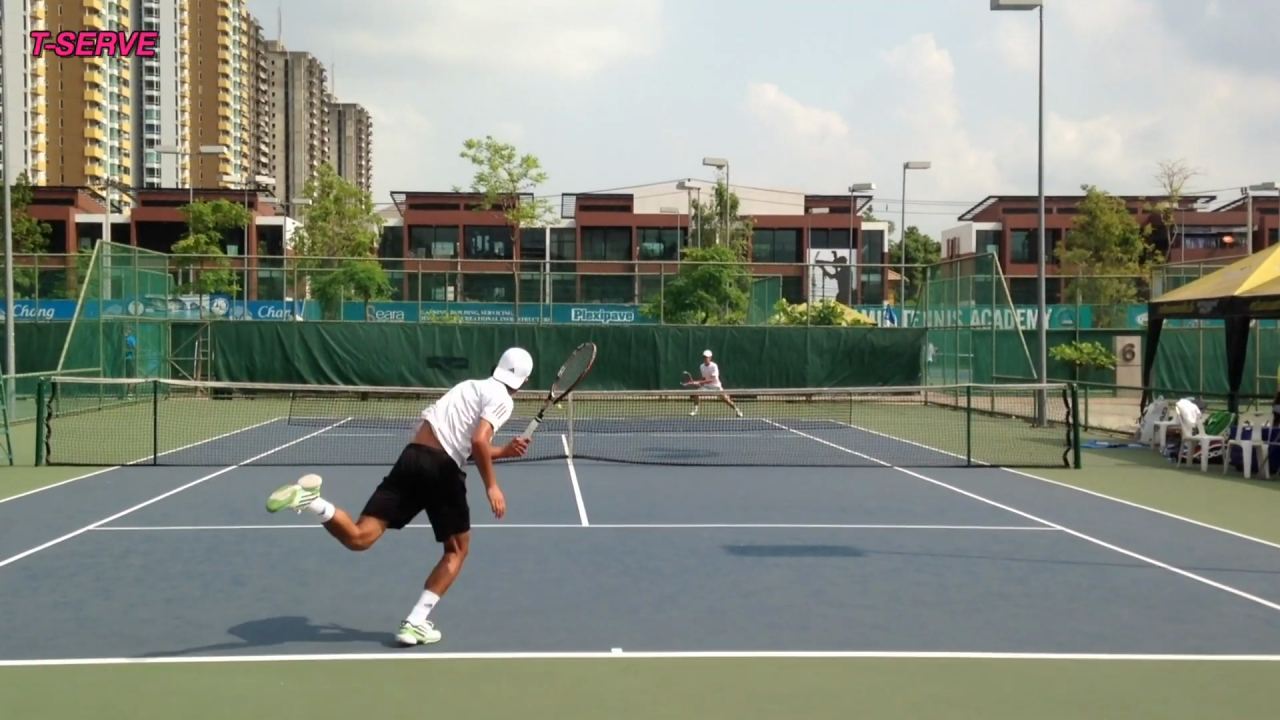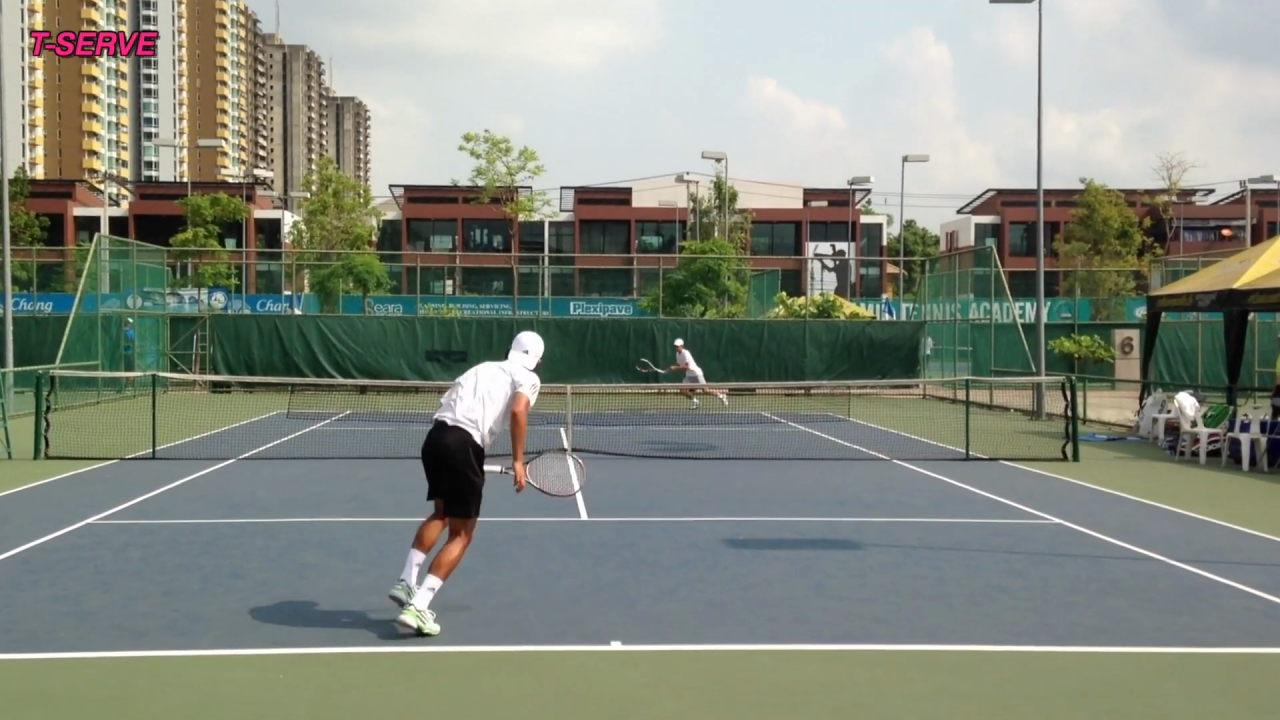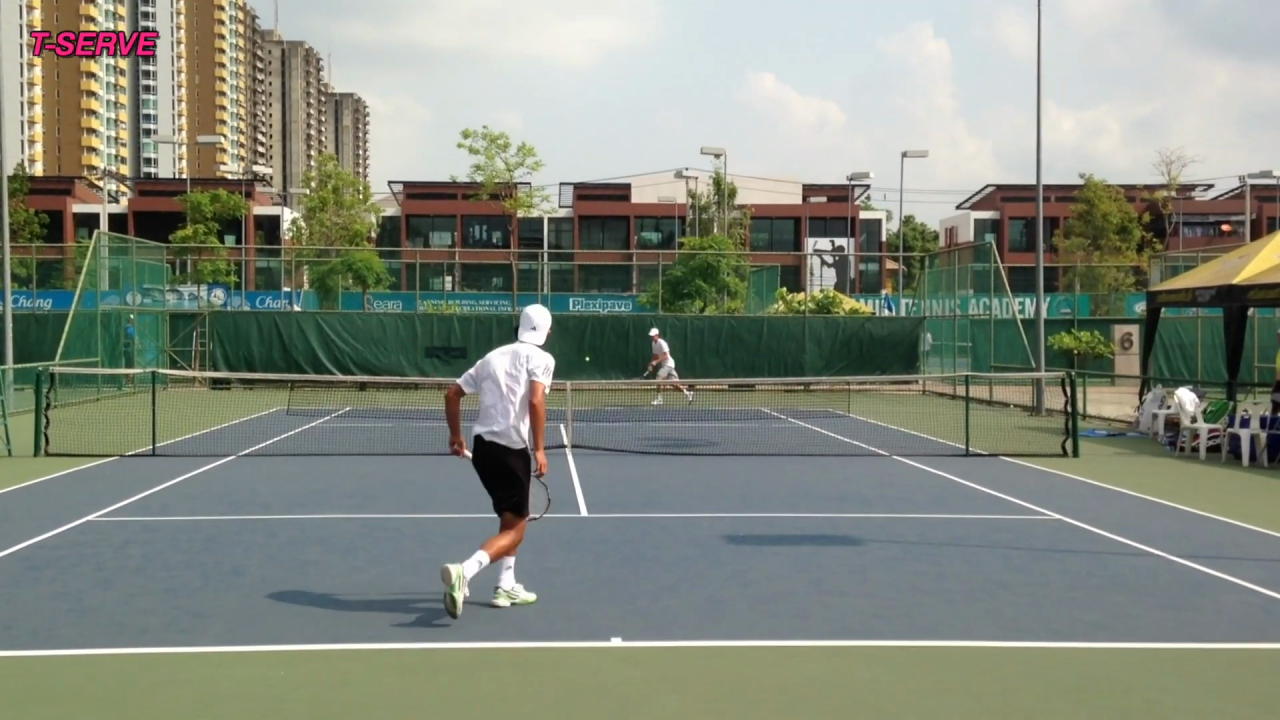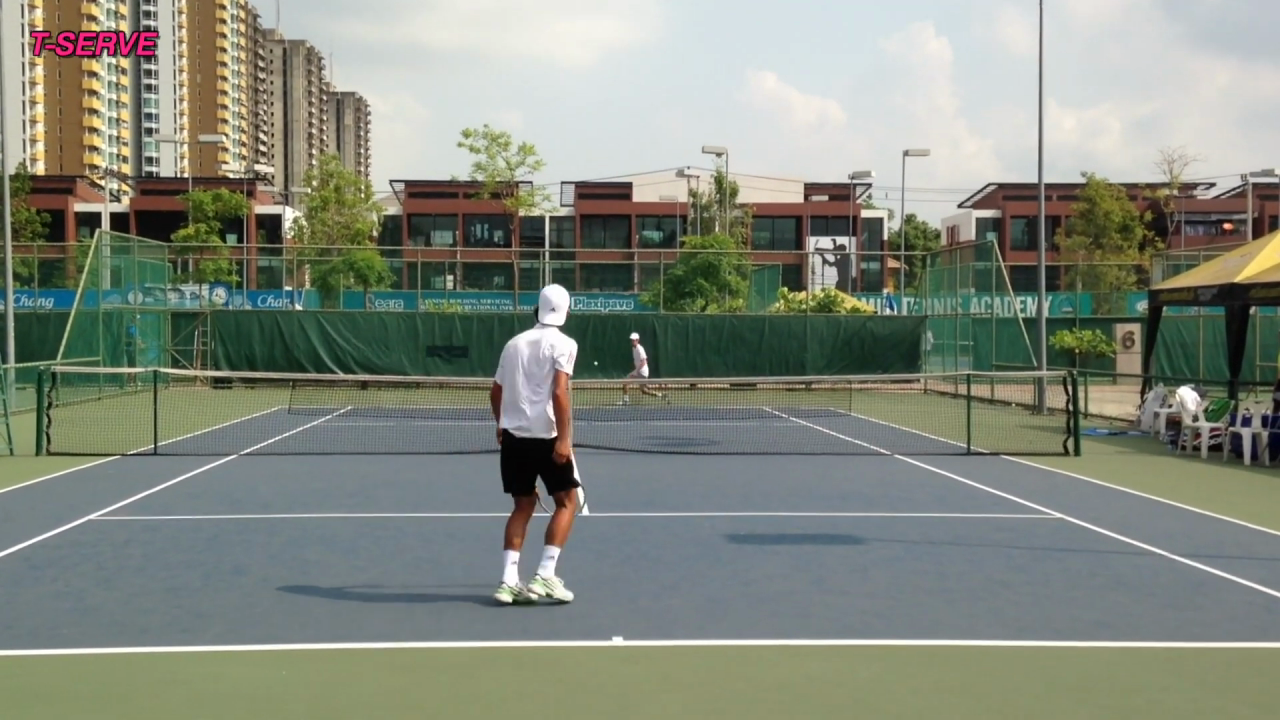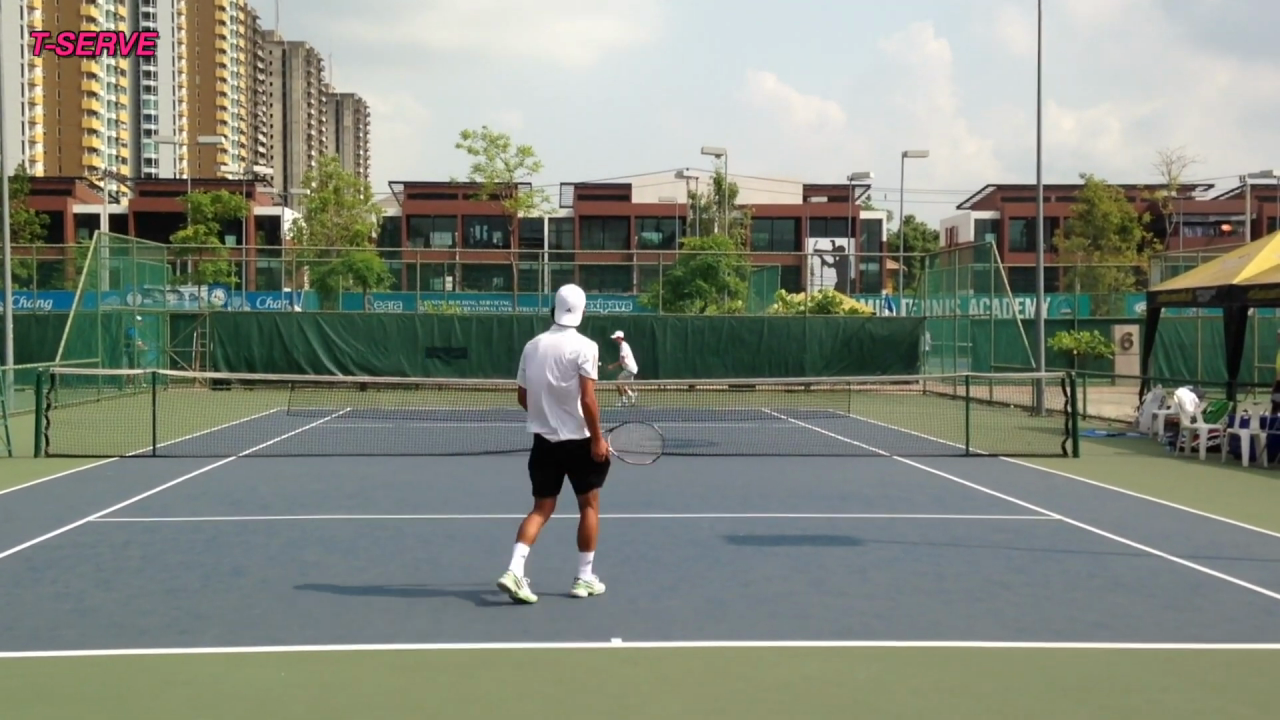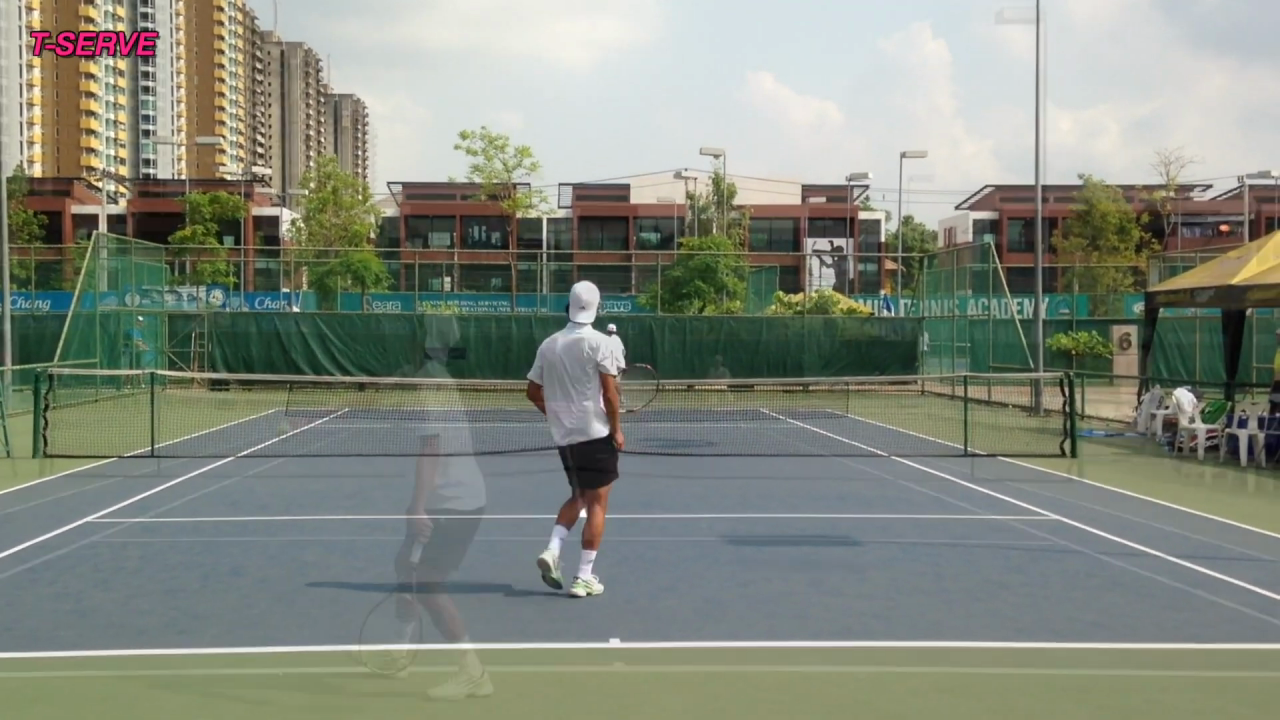
dt=0.2s
person 1, frame 1
left shoulder: (470, 386)
right shoulder: (502, 398)
right elbow: (479, 440)
left wrist: (503, 451)
right wrist: (491, 486)
left hip: (412, 458)
right hip: (441, 468)
left knee: (358, 538)
right knee: (456, 550)
left ankle: (310, 500)
right ankle: (416, 624)
person 1, frame 2
left shoulder: (481, 368)
right shoulder: (527, 377)
left elbow: (444, 409)
right elbow: (518, 410)
right wrist: (518, 461)
left hip: (435, 438)
right hip: (464, 445)
left knee: (441, 514)
right knee: (460, 535)
left ankle: (407, 581)
right ankle: (417, 607)
person 1, frame 3
left shoulder: (491, 357)
right shoulder: (542, 359)
left elbow: (452, 395)
right elbow: (536, 402)
left wrist: (455, 435)
right wrist: (539, 450)
left hip: (482, 445)
right hip: (511, 450)
left knee: (509, 515)
right knee: (514, 530)
left ankle: (506, 587)
right ankle: (463, 571)
person 1, frame 4
left shoulder: (513, 344)
right shoulder: (563, 344)
left elbow: (496, 394)
right elbow: (559, 393)
left wrist: (501, 425)
right wrist: (564, 439)
left hip: (512, 437)
right hip: (545, 438)
left knee: (523, 508)
right knee: (567, 505)
left ankle: (509, 582)
right ankle: (544, 577)
person 1, frame 5
left shoulder: (532, 346)
right shoulder: (584, 347)
left elbow: (523, 396)
right elbow: (587, 398)
right wrist: (598, 438)
left hip: (543, 440)
right hip: (578, 439)
left knee: (541, 508)
right knee: (589, 506)
left ankle: (514, 571)
right ankle: (584, 578)
person 1, frame 6
left shoulder: (548, 344)
right shoulder: (601, 342)
left elbow: (533, 391)
right elbow: (609, 393)
right wrist: (612, 429)
left hip: (565, 438)
right hip: (594, 437)
left knee: (579, 500)
right knee: (595, 505)
left ankle: (551, 551)
right ankle: (584, 577)
